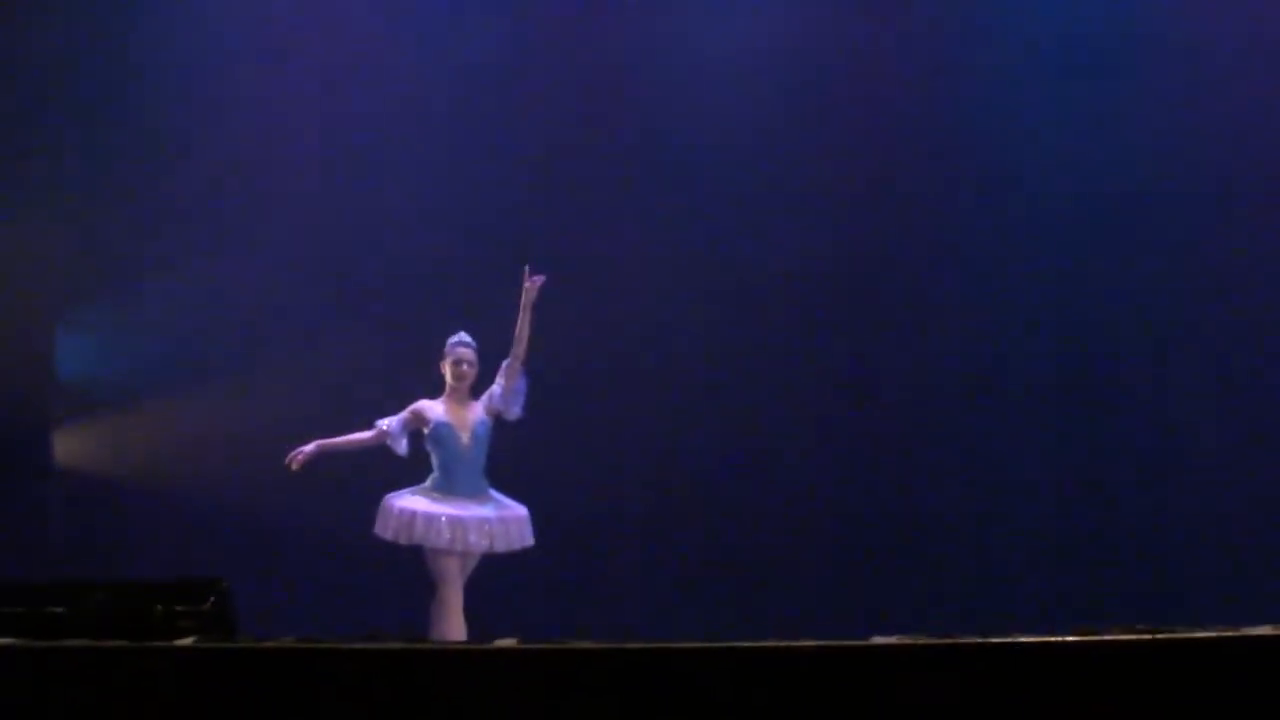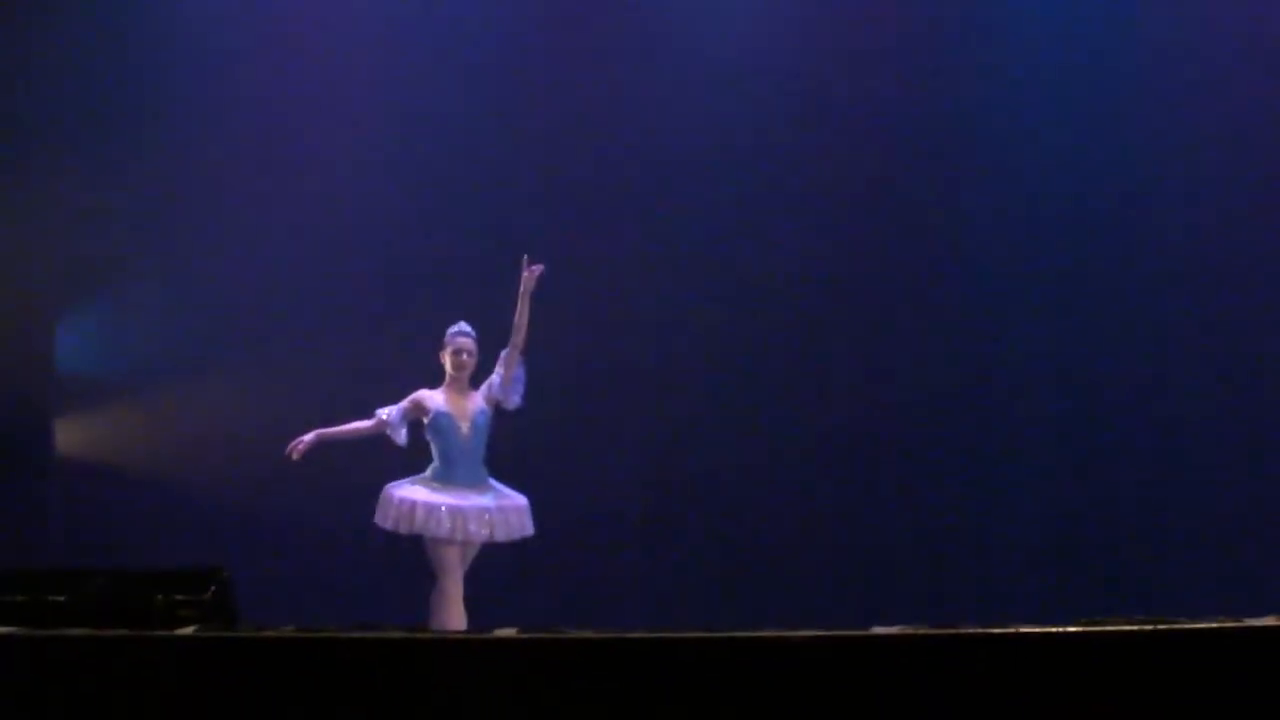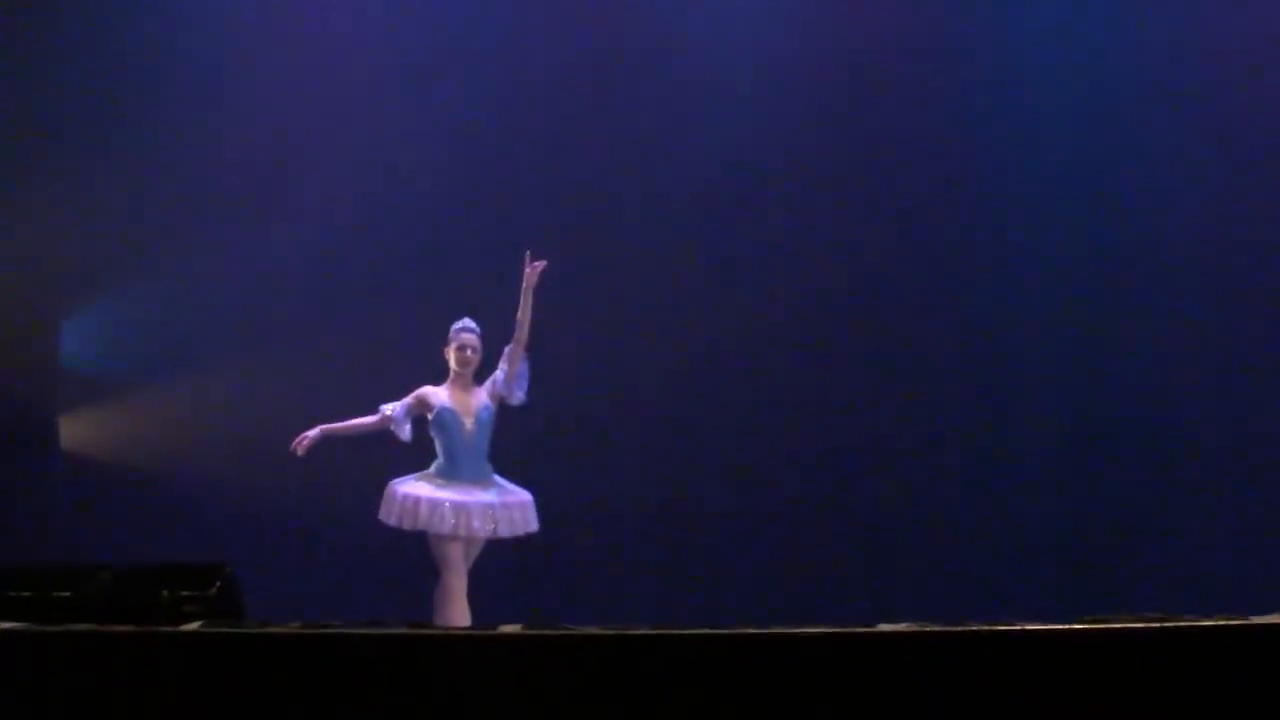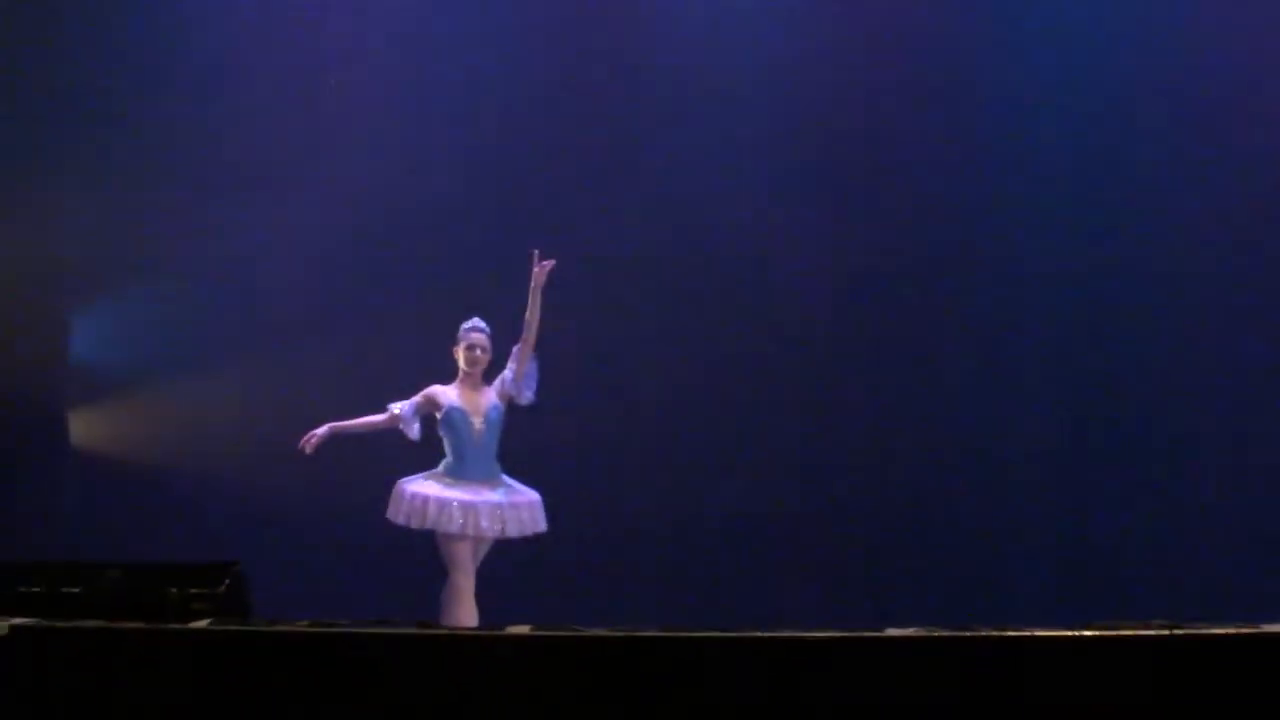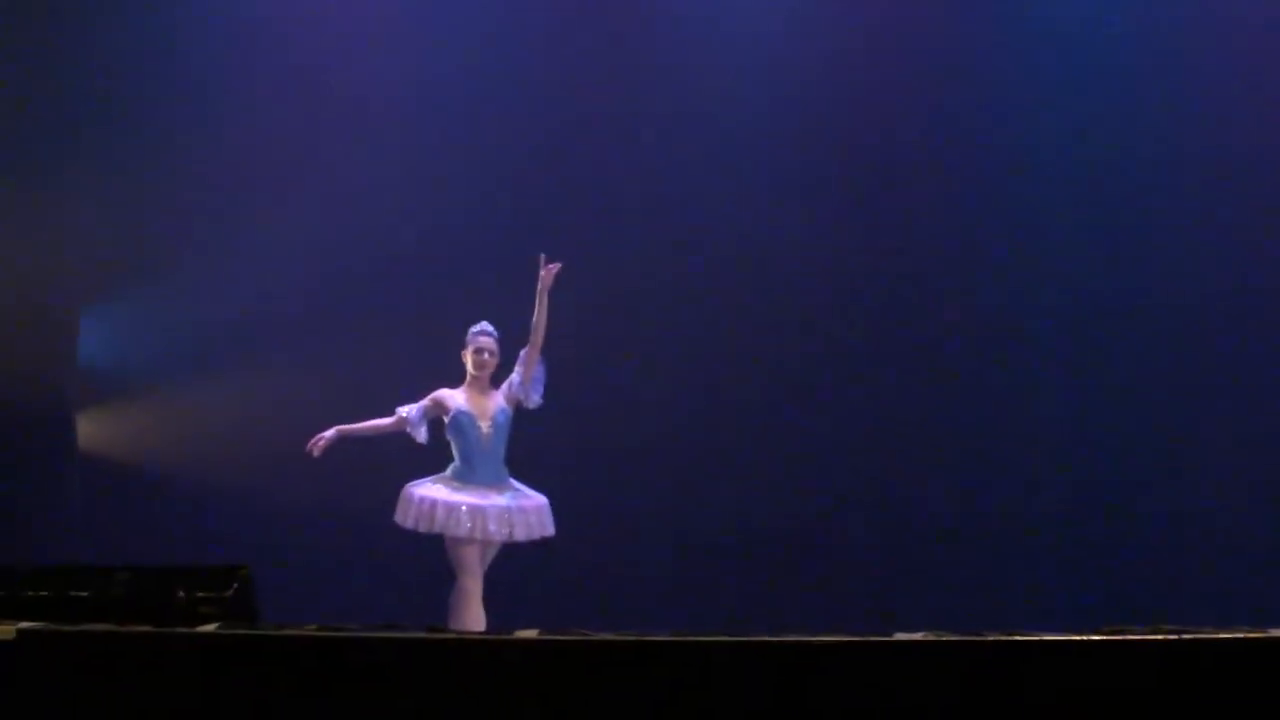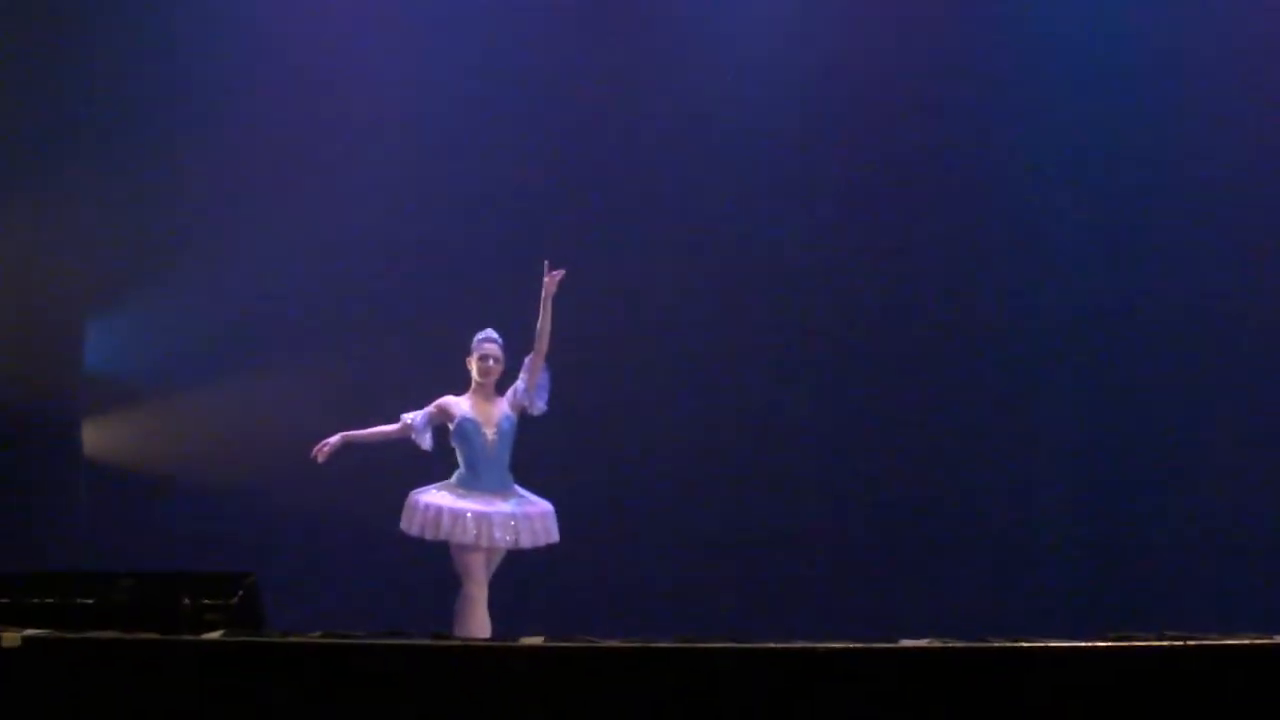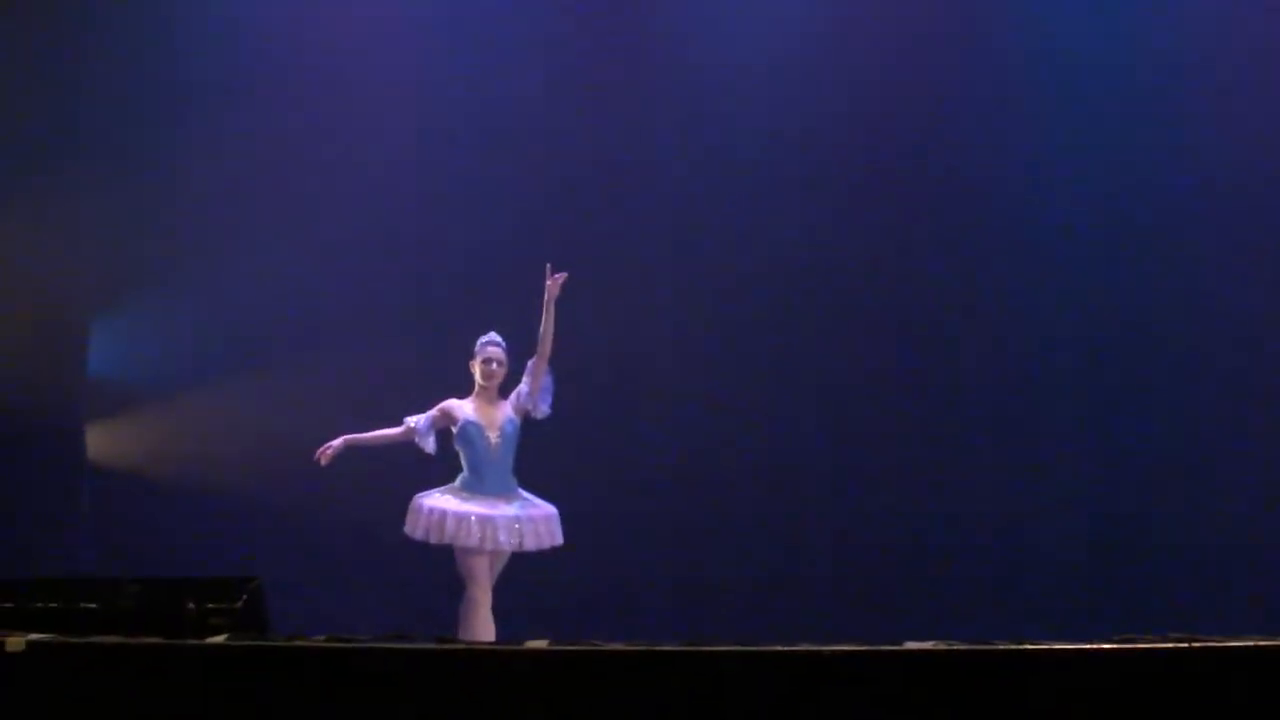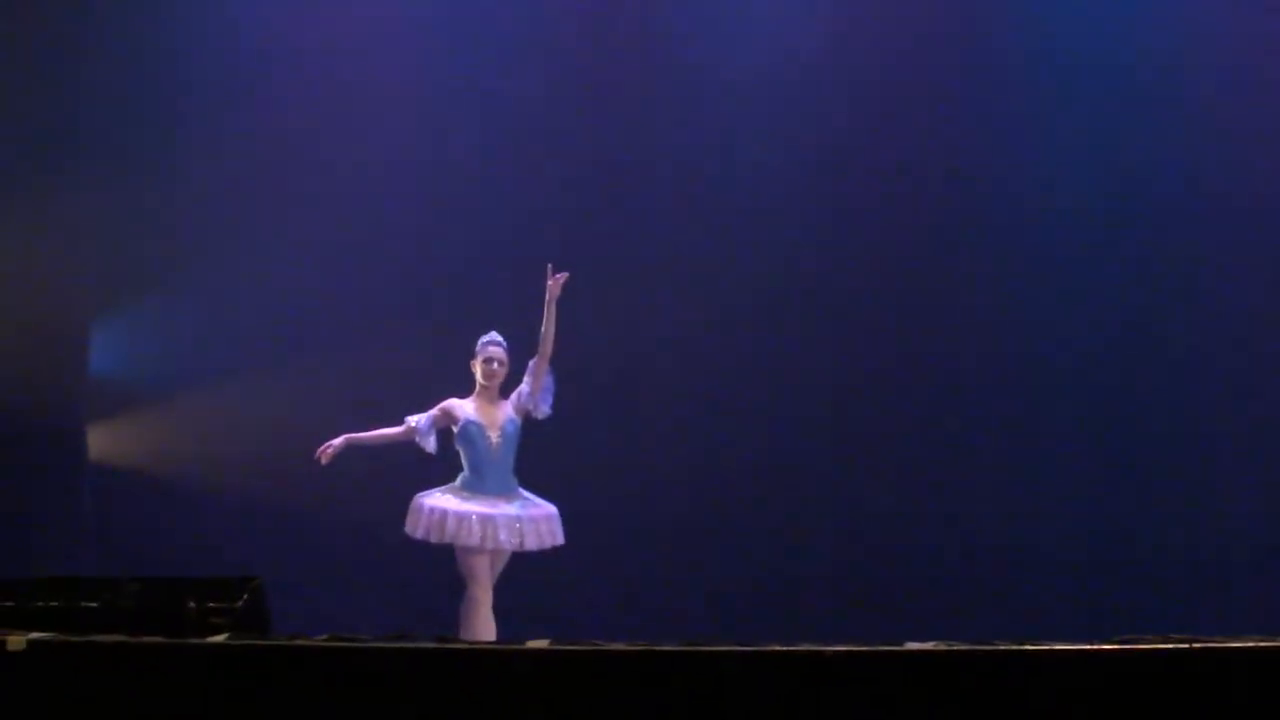
dt=0.1s
person 1, frame 1
left shoulder: (486, 407)
right shoulder: (425, 410)
left elbow: (516, 358)
right elbow: (373, 436)
left wrist: (526, 304)
right wrist: (318, 446)
left hip: (477, 508)
right hip: (439, 505)
left knee: (451, 591)
right knee: (450, 592)
person 1, frame 2
left shoulder: (486, 397)
right shoulder: (425, 400)
left elbow: (515, 348)
right elbow: (373, 425)
left wrist: (525, 293)
right wrist: (318, 435)
left hip: (477, 498)
right hip: (438, 495)
left knee: (451, 581)
right knee: (450, 582)
person 1, frame 3
left shoulder: (490, 393)
right shoulder: (429, 396)
left elbow: (519, 342)
right elbow: (377, 421)
left wrist: (528, 289)
right wrist: (323, 430)
left hip: (481, 494)
right hip: (443, 491)
left knee: (455, 577)
right knee: (454, 579)
person 1, frame 4
left shoulder: (500, 392)
right shoulder: (438, 395)
left elbow: (527, 342)
right elbow: (386, 419)
left wrist: (536, 288)
right wrist: (331, 428)
left hip: (490, 493)
right hip: (451, 491)
left knee: (462, 576)
right knee: (462, 578)
person 1, frame 5
left shoulder: (507, 396)
right shoulder: (446, 399)
left elbow: (535, 346)
right elbow: (393, 422)
left wrist: (542, 291)
right wrist: (339, 431)
left hip: (498, 497)
right hip: (459, 495)
left knee: (470, 581)
right knee: (470, 582)
person 1, frame 6
left shoulder: (512, 403)
right shoulder: (451, 406)
left elbow: (539, 353)
right elbow: (398, 429)
left wrist: (546, 298)
right wrist: (344, 437)
left hip: (503, 504)
right hip: (464, 501)
left knee: (475, 588)
right knee: (475, 588)
person 1, frame 7
left shoulder: (515, 407)
right shoulder: (454, 409)
left elbow: (542, 356)
right elbow: (401, 432)
left wrist: (549, 301)
right wrist: (348, 440)
left hip: (507, 507)
right hip: (468, 505)
left knee: (479, 591)
right knee: (479, 592)
person 1, frame 8
left shoulder: (516, 406)
right shoulder: (455, 408)
left elbow: (544, 356)
right elbow: (402, 431)
left wrist: (550, 302)
right wrist: (348, 439)
left hip: (507, 507)
right hip: (468, 504)
left knee: (480, 591)
right knee: (480, 591)
